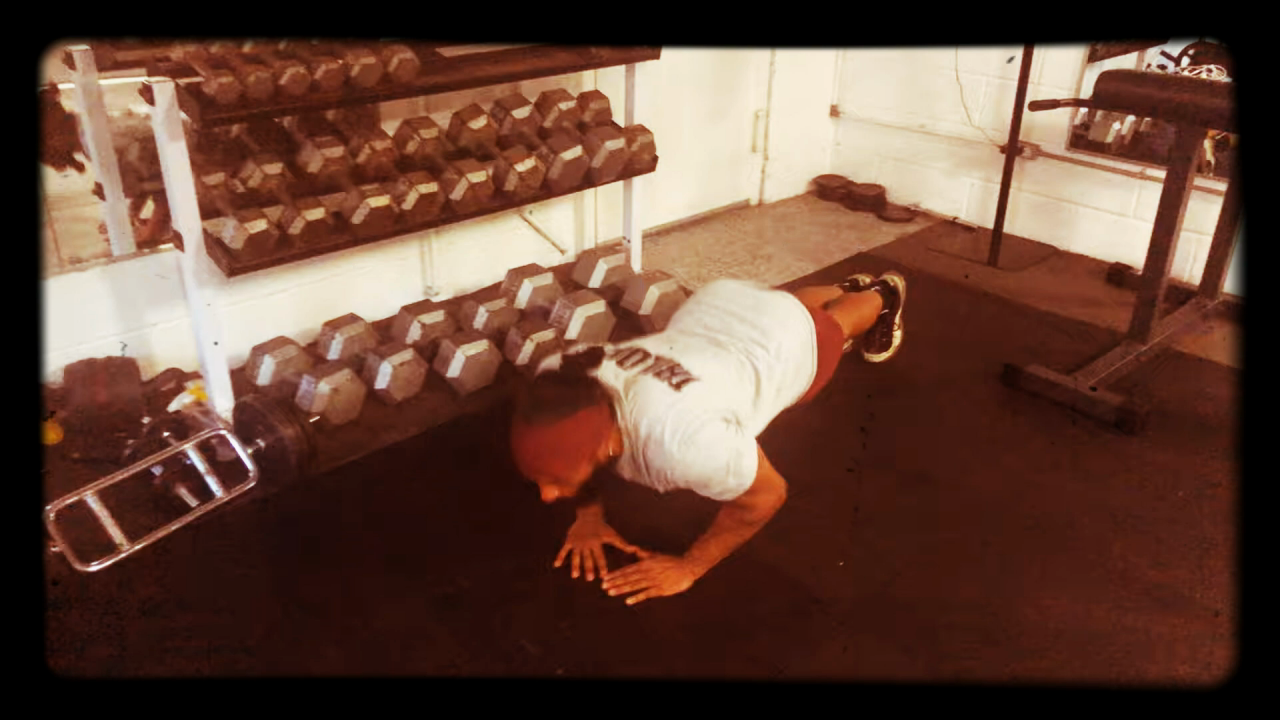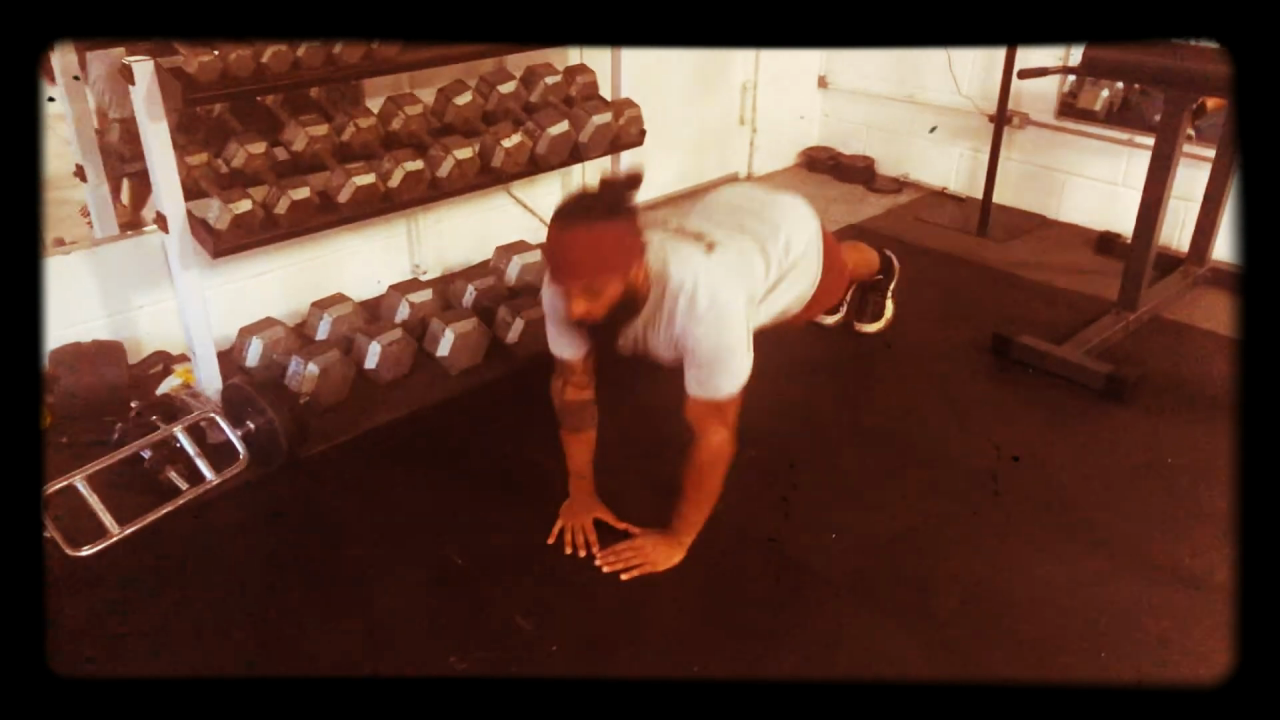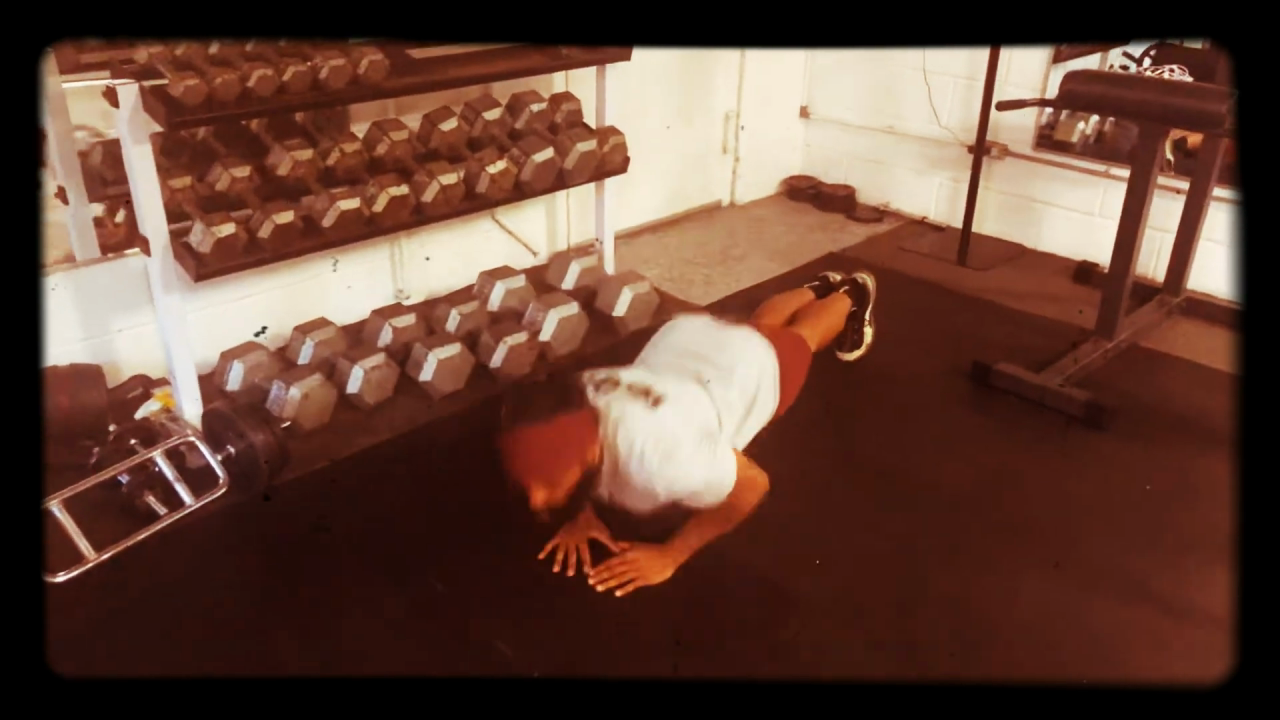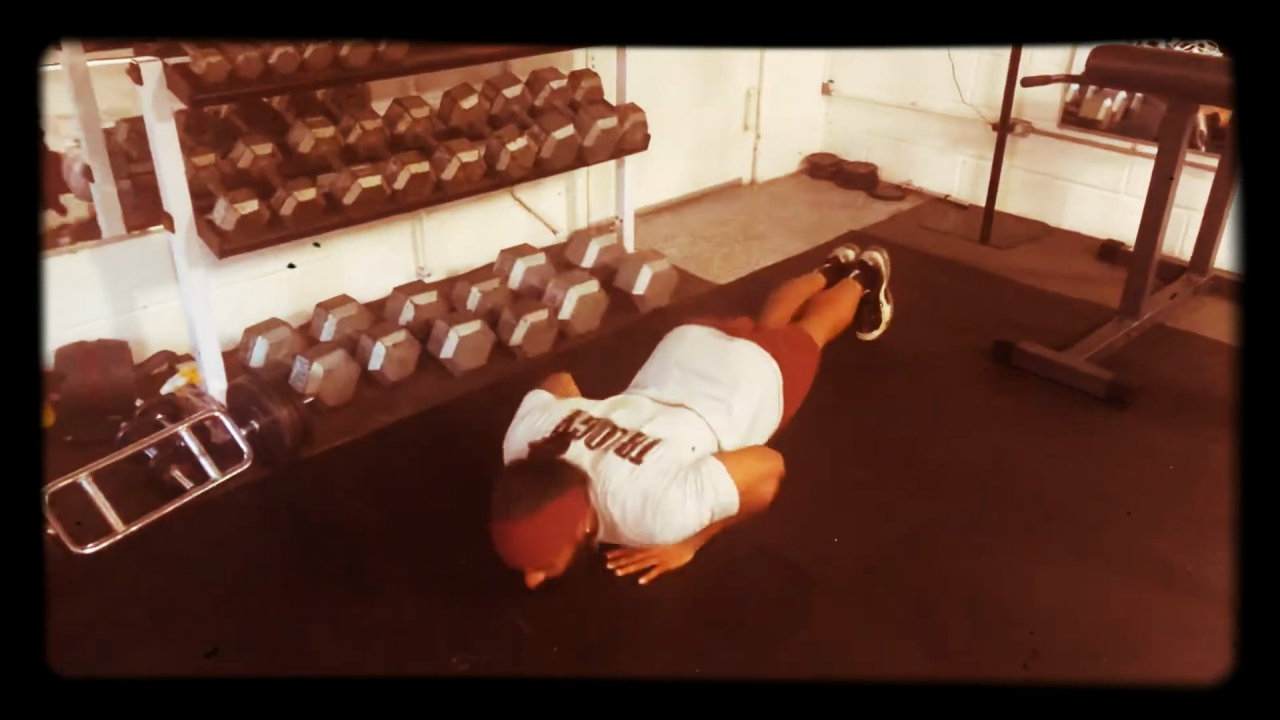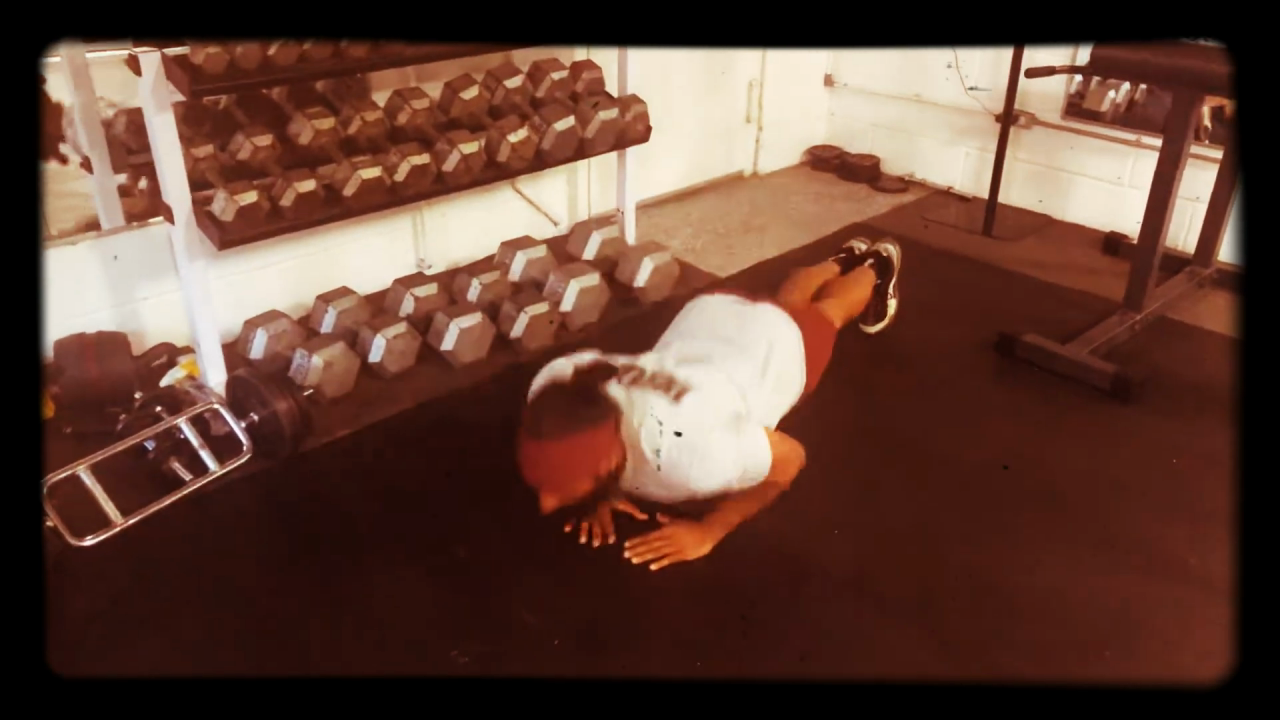
dt=1s
person 1, frame 1
left shoulder: (681, 442)
right shoulder: (561, 379)
left elbow: (768, 494)
left wrist: (689, 567)
right wrist: (589, 516)
left hip: (791, 339)
right hip: (716, 304)
left knee: (834, 322)
left ankle: (883, 293)
right ankle: (849, 286)
person 1, frame 2
left shoulder: (704, 293)
right shoulder: (573, 285)
left elbow: (714, 431)
right elbow: (573, 382)
left wrist: (677, 540)
right wrist: (580, 492)
left hip: (793, 239)
left knee: (840, 264)
left ankle: (880, 266)
person 1, frame 3
left shoulder: (663, 461)
left elbow: (753, 485)
left wrist: (670, 556)
right wrist: (579, 515)
left hip: (752, 370)
right hip: (680, 339)
left knee: (799, 337)
right knee: (762, 324)
left ankle: (851, 293)
right ankle: (820, 286)
person 1, frame 4
left shoulder: (655, 510)
right shoulder: (528, 444)
left elbow: (769, 472)
right elbow: (558, 382)
left wrist: (689, 542)
left hip: (758, 376)
right hip: (687, 346)
left knee: (808, 330)
right knee: (768, 322)
left ankle: (865, 275)
right ankle: (834, 267)
person 1, frame 5
left shoulder: (687, 459)
right shoulder: (554, 388)
left elbow: (788, 459)
left wrist: (709, 531)
right wrist: (596, 492)
left hip: (778, 343)
right hip: (709, 314)
left knee: (828, 309)
right knee: (789, 298)
left ankle: (877, 264)
right ankle: (847, 257)
